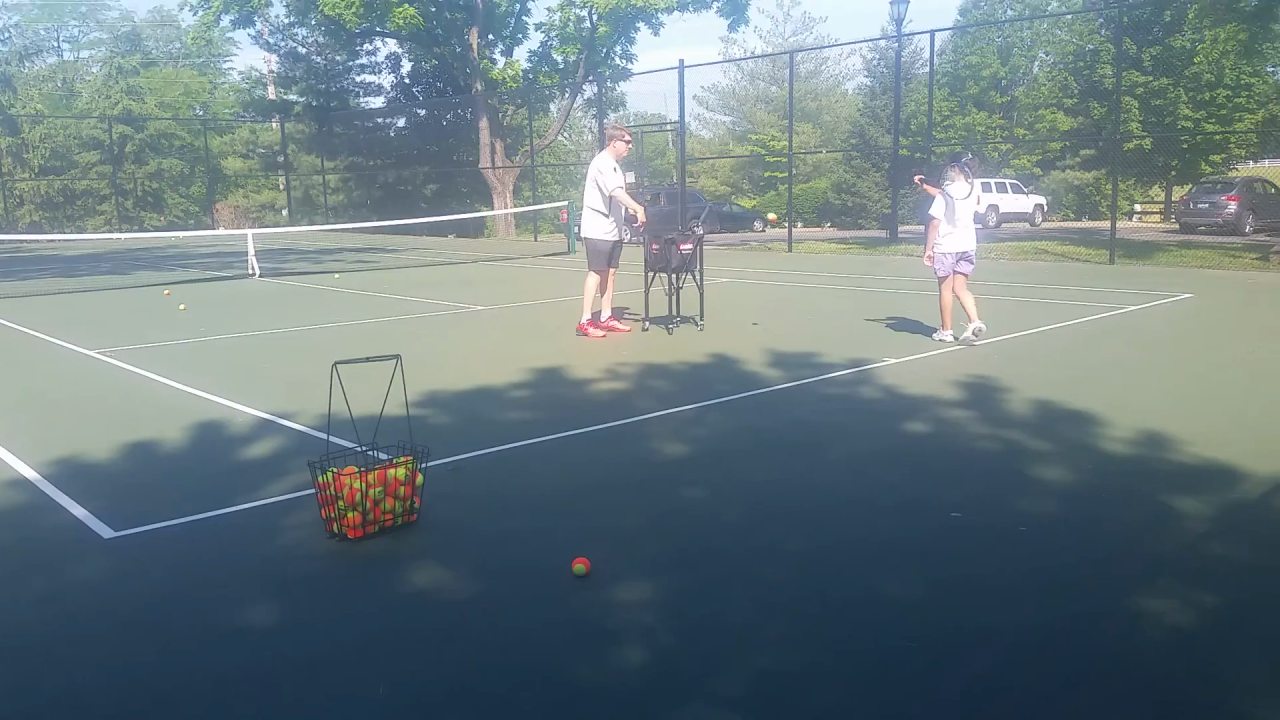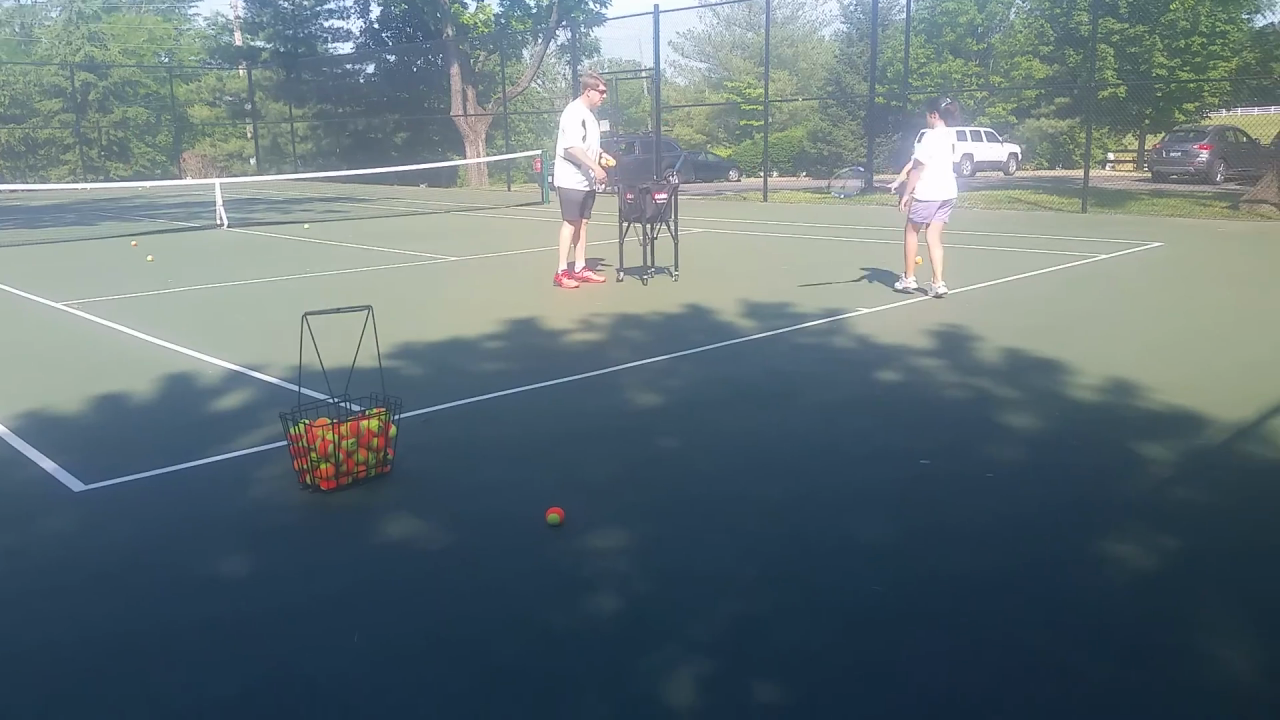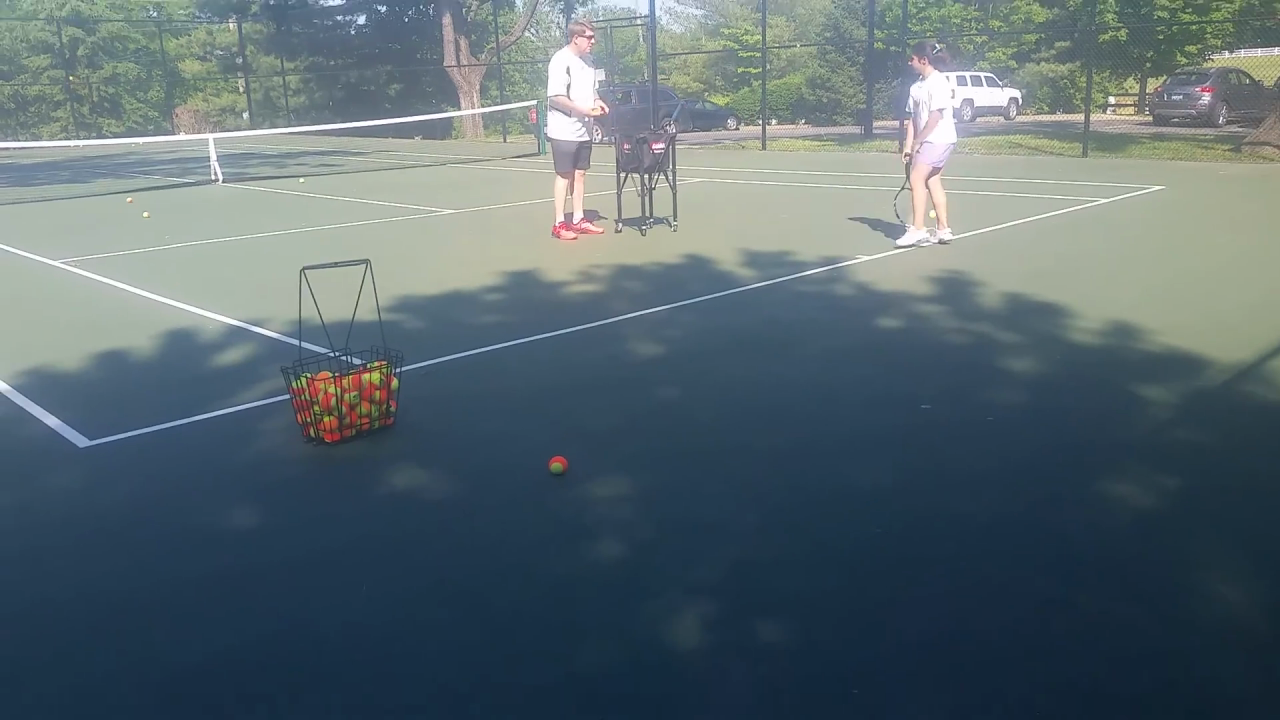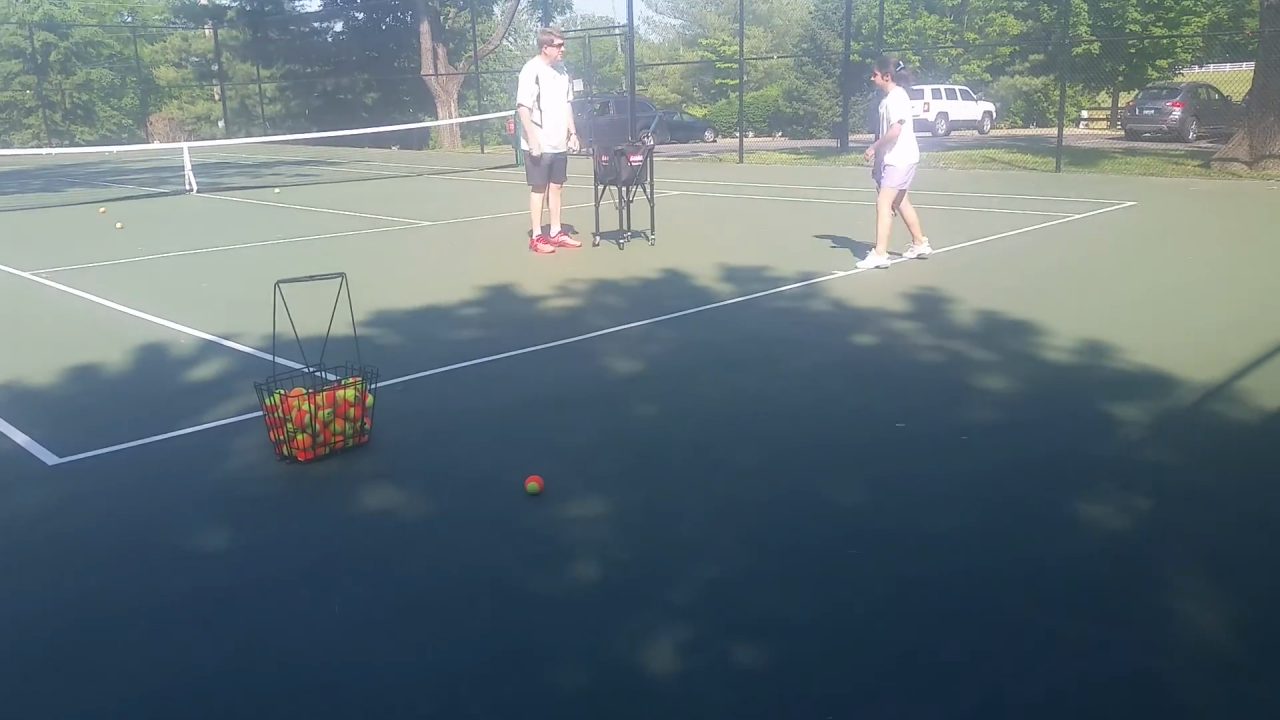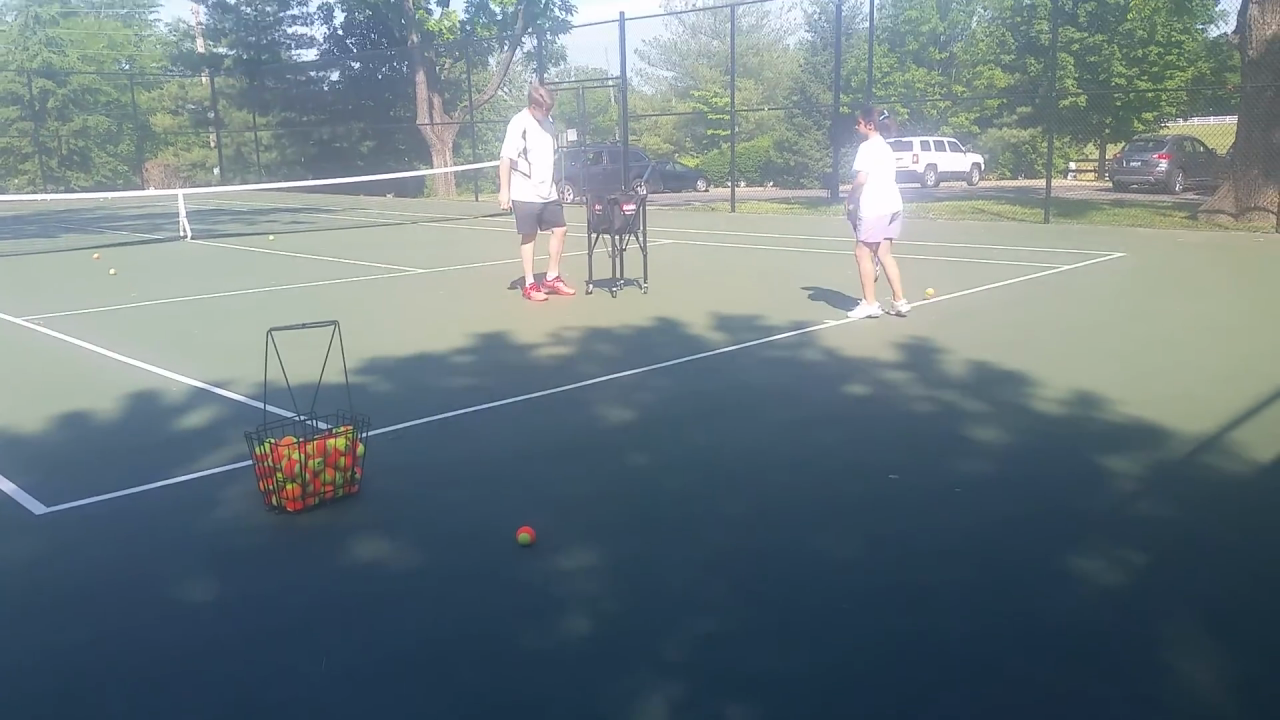
dt=0.3s
person 1, frame 1
left shoulder: (613, 164)
right shoulder: (603, 164)
right elbow: (615, 191)
left wrist: (629, 206)
right wrist: (637, 208)
left hip: (611, 230)
right hip: (597, 230)
left knee: (610, 272)
right knee: (597, 273)
left ankle: (606, 318)
right ankle: (586, 322)
person 1, frame 2
left shoulder: (590, 113)
right shoulder: (574, 112)
right elbow: (572, 148)
left wrist: (602, 155)
right wrist: (595, 168)
left hip: (586, 180)
right hip: (571, 180)
left knee: (582, 223)
right knee: (570, 223)
left ankle: (580, 268)
right ankle: (561, 272)
person 1, frame 3
left shoulder: (586, 60)
right shoulder: (561, 60)
right elbow: (556, 96)
left wrist: (597, 101)
right wrist: (583, 110)
left hip: (583, 130)
right hip: (564, 130)
left knee: (580, 173)
right knee: (564, 175)
left ankle: (578, 220)
right ankle: (559, 224)
person 1, frame 4
left shoulder: (561, 69)
right shoulder: (532, 70)
right elbow: (523, 107)
left wrist: (572, 133)
right wrist: (531, 139)
left hip: (559, 143)
right hip: (539, 144)
left knee: (556, 187)
right knee: (539, 188)
left ankle: (556, 233)
right ankle: (537, 237)
person 1, frame 5
left shoulder: (547, 121)
right shoulder: (519, 124)
right elbow: (506, 158)
right wrist: (504, 190)
left hip: (548, 192)
right hip: (526, 193)
left knee: (560, 230)
right knee: (529, 237)
left ankle: (552, 278)
right ankle: (530, 285)
person 2, frame 1
left shoulder: (949, 190)
right shoulder: (973, 190)
left elbow: (935, 223)
left wrist: (928, 248)
right wrist: (925, 186)
left hip: (946, 246)
right hip: (968, 245)
left knee: (945, 288)
right knee: (960, 288)
left ankle: (946, 331)
right ankle: (975, 323)
person 2, frame 2
left shoulder: (931, 137)
right shoulder: (949, 136)
left elbow: (918, 168)
right elbow: (914, 162)
left wrist: (907, 194)
right wrist: (899, 180)
left hip: (928, 194)
right hip: (946, 193)
left knee: (911, 232)
right knee: (934, 238)
left ankle: (908, 277)
right ankle: (938, 283)
person 2, frame 3
left shoulder: (938, 82)
right shoulder: (916, 86)
left elbow: (936, 116)
right elbow: (914, 118)
left wrist: (917, 143)
right wrist: (908, 145)
left hip: (939, 139)
right hip: (930, 140)
left knee: (917, 179)
right knee: (933, 182)
left ankle: (918, 229)
right ankle: (943, 229)
person 2, frame 4
left shoulder: (897, 97)
right shoulder: (888, 99)
left elbow: (895, 130)
left wrist: (873, 148)
right wrist: (879, 160)
left hip: (900, 159)
right hip: (895, 158)
left knee: (883, 202)
right knee: (901, 202)
left ankle: (880, 254)
right ankle: (920, 243)
person 2, frame 5
left shoulder: (867, 147)
right shoulder: (885, 148)
left elbow: (861, 179)
left wrist: (850, 199)
right wrist: (858, 202)
left hip: (875, 208)
right hip: (892, 206)
left knee: (863, 254)
right knee: (884, 255)
left ankle: (870, 303)
right ankle: (899, 301)
